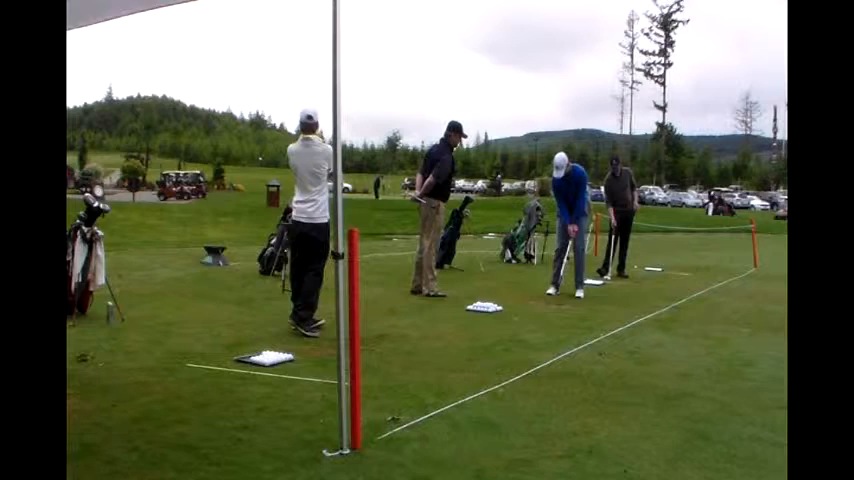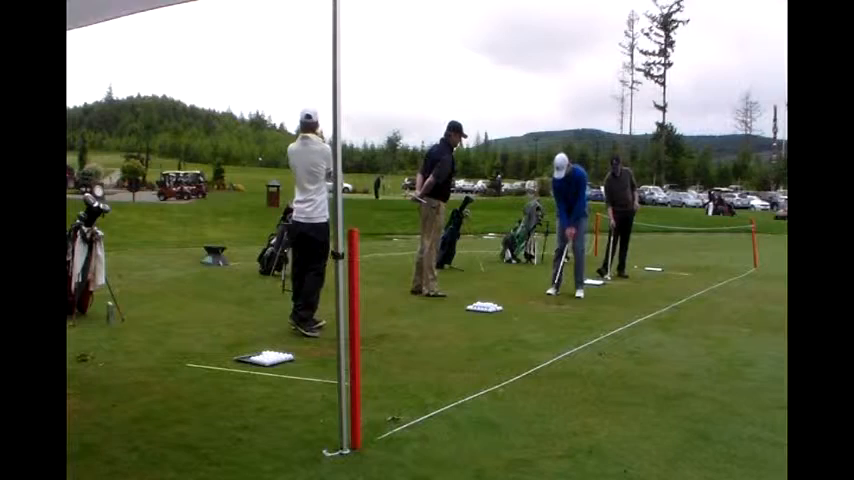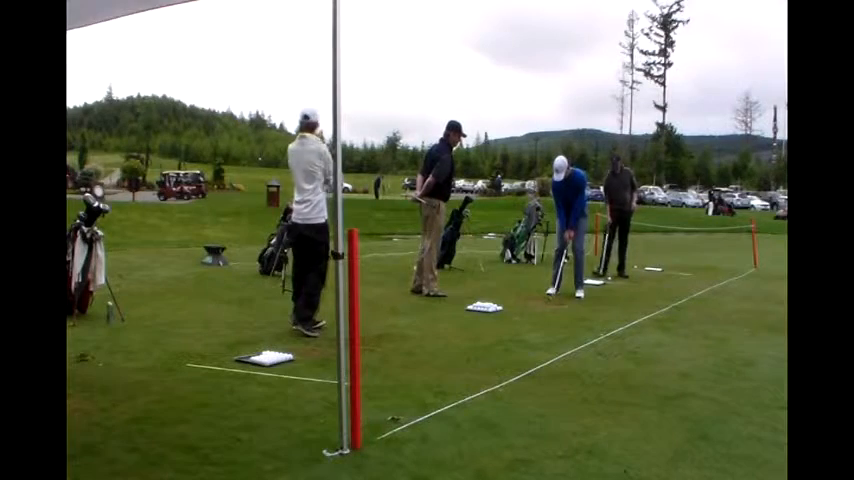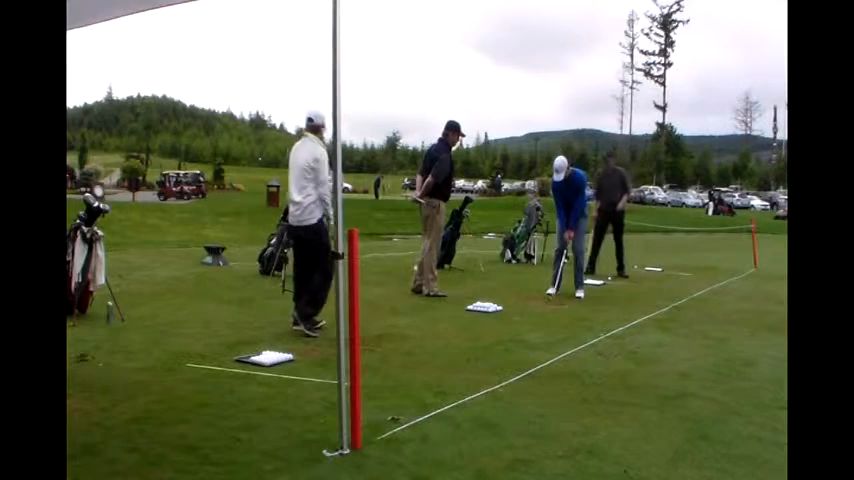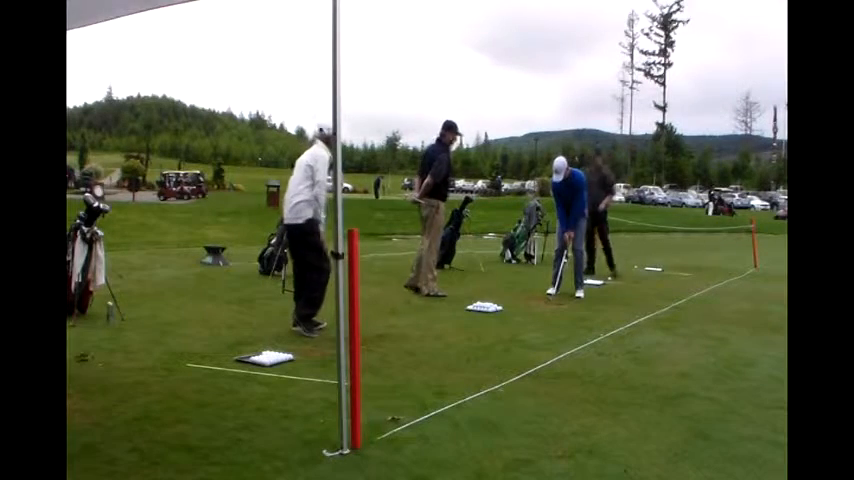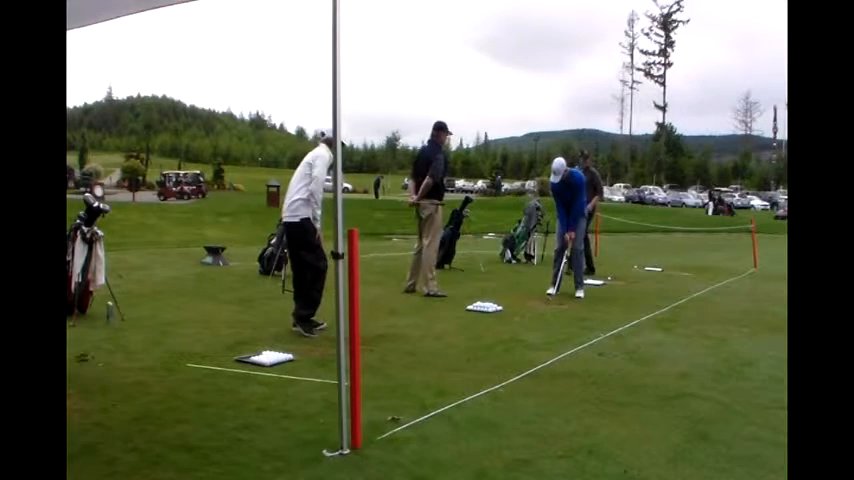
dt=0.3s
person 1, frame 1
left shoulder: (292, 150)
right shoulder: (326, 150)
left hip: (298, 218)
right hip: (318, 219)
left knee: (298, 267)
right knee: (314, 269)
left ankle: (300, 314)
right ankle: (303, 317)
person 1, frame 2
left shoulder: (292, 150)
right shoulder: (324, 149)
left hip: (298, 217)
right hip: (318, 218)
left knee: (300, 267)
right knee: (315, 269)
left ankle: (301, 315)
right ankle: (303, 317)
person 1, frame 3
left shoulder: (291, 149)
right shoulder: (320, 148)
right elbow: (331, 178)
left wrist: (316, 183)
left hip: (297, 218)
right hip: (316, 218)
left knee: (300, 268)
right knee: (317, 269)
left ankle: (301, 315)
right ankle: (304, 317)
person 1, frame 4
left shoulder: (296, 148)
right shoulder: (318, 151)
right elbow: (323, 189)
right wrist: (329, 217)
left hip: (295, 218)
right hip: (312, 218)
left knee: (303, 268)
right knee: (324, 267)
left ankle: (301, 315)
right ankle: (305, 314)
person 1, frame 5
left shoulder: (309, 153)
right shoulder: (321, 155)
right elbow: (319, 192)
left wrist: (315, 222)
right wrist: (320, 225)
left hip: (290, 218)
right hip: (303, 217)
left knee: (302, 267)
right knee: (320, 266)
left ankle: (301, 317)
right ankle: (304, 315)
person 1, frame 6
left shoulder: (315, 154)
right shoulder: (323, 155)
right elbow: (315, 188)
left wrist: (312, 221)
right wrist: (316, 222)
left hip: (291, 217)
right hip: (300, 217)
left knee: (302, 266)
right knee: (317, 265)
left ankle: (302, 316)
right ankle: (303, 316)
person 2, frame 1
left shoulder: (434, 149)
right shoulder: (446, 155)
left elbow: (421, 172)
right elbow: (433, 179)
left wrist: (418, 191)
right wrist: (421, 194)
left hip: (426, 201)
right hip: (434, 202)
left knee: (424, 244)
right knee: (430, 245)
left ankle: (418, 284)
right ankle: (429, 287)
person 2, frame 2
left shoulder: (435, 149)
right shoulder: (446, 155)
left elbow: (421, 173)
right elbow: (433, 179)
left wrist: (418, 192)
right wrist: (421, 195)
left hip: (426, 201)
right hip: (434, 203)
left knee: (425, 244)
right knee: (431, 245)
left ankle: (418, 284)
right ankle: (430, 287)
person 2, frame 3
left shoulder: (434, 149)
right shoulder: (445, 154)
left elbow: (421, 173)
right elbow: (432, 179)
left wrist: (418, 192)
right wrist: (422, 194)
left hip: (427, 201)
right hip: (435, 202)
left knee: (426, 244)
right knee: (432, 245)
left ankle: (418, 284)
right ankle: (430, 287)
person 2, frame 4
left shoulder: (433, 149)
right shoulder: (444, 154)
left elbow: (421, 174)
right elbow: (432, 179)
left wrist: (418, 192)
right wrist: (421, 194)
left hip: (427, 201)
right hip: (435, 202)
left knee: (428, 244)
right knee: (432, 245)
left ankle: (418, 283)
right ankle: (430, 287)
person 2, frame 5
left shoulder: (431, 149)
right shoulder: (443, 154)
left elbow: (419, 175)
right elbow: (431, 179)
left wrist: (416, 193)
right wrist: (420, 195)
left hip: (426, 202)
right hip: (434, 202)
left knee: (426, 243)
right knee: (431, 245)
left ankle: (414, 280)
right ankle: (429, 287)
person 2, frame 6
left shoulder: (421, 151)
right shoulder: (438, 154)
left elbow: (412, 177)
right elbow: (431, 179)
left wrist: (413, 196)
right wrist: (419, 197)
left hip: (421, 203)
right hip: (431, 203)
left knee: (421, 243)
right knee: (431, 245)
left ankle: (411, 283)
right ankle: (430, 287)
person 3, frame 1
left shoulder: (580, 173)
right shoulder: (556, 178)
left elbow: (581, 198)
right elbow: (561, 203)
left wrist: (575, 223)
right wrist: (568, 224)
left hip: (580, 213)
right hip: (564, 213)
left knee: (579, 248)
right knee: (560, 248)
left ankle: (579, 286)
right ankle: (555, 284)
person 3, frame 2
left shoulder: (580, 174)
right shoulder: (556, 179)
left elbow: (580, 200)
right elbow: (560, 204)
left wrist: (573, 225)
right wrist: (566, 226)
left hip: (579, 214)
right hip: (563, 214)
left knee: (578, 248)
right knee: (560, 248)
left ankle: (579, 286)
right ankle: (555, 284)
person 3, frame 3
left shoulder: (580, 177)
right shoulder: (555, 181)
left elbow: (578, 203)
right elbow: (559, 206)
left wrist: (571, 228)
right wrist: (565, 229)
left hip: (579, 215)
right hip: (564, 215)
left knee: (578, 249)
right knee: (560, 248)
left ankle: (579, 286)
right ankle: (555, 284)
person 3, frame 4
left shoulder: (579, 177)
right shoulder: (555, 182)
left elbow: (578, 204)
right elbow: (559, 206)
left wrist: (571, 228)
right wrist: (564, 229)
left hip: (579, 214)
right hip: (563, 215)
left knee: (578, 249)
right knee: (560, 248)
left ankle: (579, 286)
right ankle: (555, 285)
person 3, frame 5
left shoulder: (579, 178)
right shoulder: (555, 182)
left elbow: (578, 204)
right elbow: (559, 206)
left wrist: (571, 228)
right wrist: (565, 229)
left hip: (579, 215)
right hip: (564, 215)
left knee: (577, 249)
right knee: (560, 248)
left ankle: (579, 287)
right ankle: (555, 284)
person 3, frame 6
left shoulder: (578, 178)
right shoulder: (554, 182)
left elbow: (578, 204)
right elbow: (560, 207)
left wrist: (572, 229)
right wrist: (565, 230)
left hip: (578, 214)
right hip: (563, 215)
left knee: (577, 248)
right knee: (559, 248)
left ankle: (579, 287)
right ankle: (554, 284)
person 4, frame 1
left shoulder: (628, 172)
right shoulder: (608, 180)
left elbow: (634, 187)
right elbow: (608, 201)
left wrist: (635, 201)
right wrist: (612, 218)
left hip: (629, 211)
right hip: (617, 212)
left knee: (625, 241)
right knee: (612, 240)
left ankle: (621, 269)
right ankle: (605, 267)
person 4, frame 2
left shoulder: (628, 172)
right shoulder: (608, 180)
left elbow: (634, 187)
right elbow: (608, 201)
left wrist: (636, 201)
right wrist: (611, 218)
left hip: (629, 211)
right hip: (617, 212)
left knee: (625, 241)
right knee: (612, 241)
left ankle: (621, 269)
right ankle: (606, 268)
person 4, frame 3
left shoulder: (628, 173)
right shoulder: (608, 177)
left elbow: (634, 188)
right elbow: (607, 198)
left wrist: (634, 201)
right wrist: (608, 215)
left hip: (626, 211)
right hip: (614, 211)
left knee: (623, 241)
right knee: (609, 240)
left ankle: (621, 269)
right ankle: (602, 268)
person 4, frame 4
left shoulder: (621, 173)
right shoulder: (601, 175)
left elbow: (627, 190)
right elbow: (598, 194)
left wrist: (622, 203)
right wrist: (597, 209)
left hip: (617, 211)
right hip: (603, 211)
left knee: (618, 240)
right knee: (597, 239)
left ankle: (621, 269)
right ankle: (591, 267)
person 4, frame 5
left shoulder: (605, 173)
right shoulder: (589, 173)
left elbow: (611, 192)
left wrist: (604, 203)
left hip: (600, 210)
right hip: (590, 210)
left knee: (604, 238)
right knee: (589, 239)
left ankle: (612, 266)
right ankle: (590, 267)
person 4, frame 6
left shoulder: (593, 173)
right shoulder: (580, 173)
left elbow: (600, 192)
left wrist: (591, 204)
left hip: (587, 209)
left knee: (582, 235)
right knee: (583, 236)
right ankle: (589, 266)
